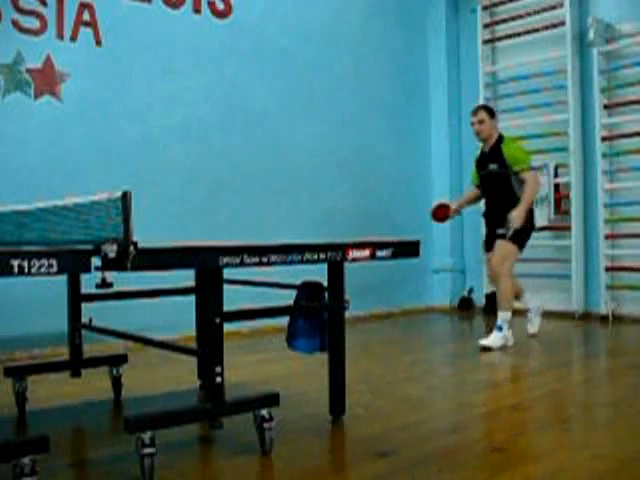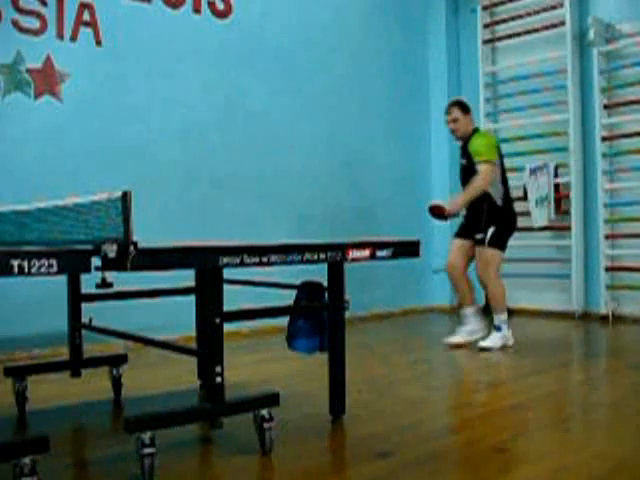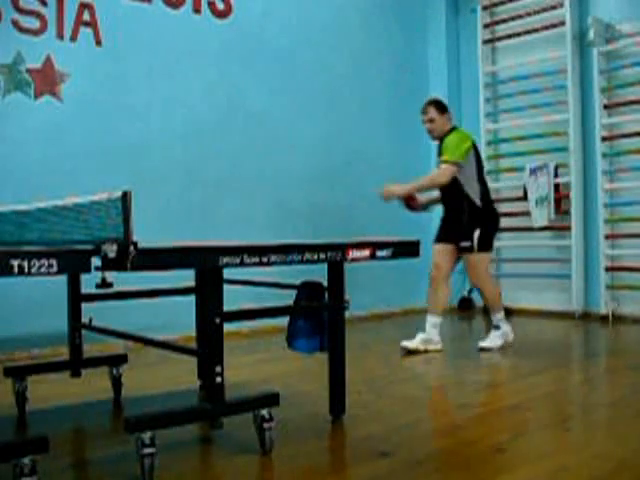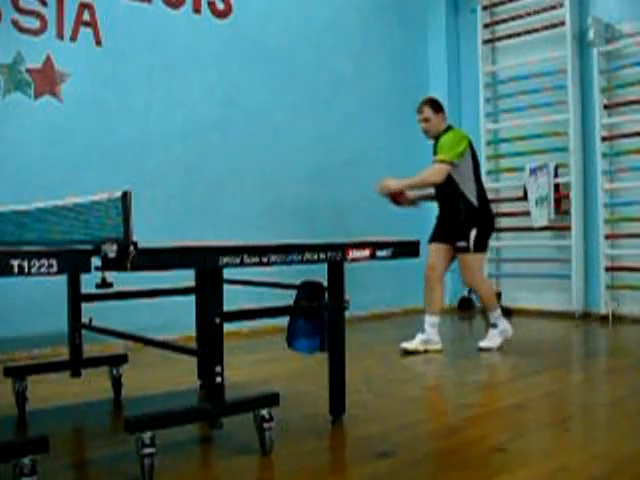
dt=0.3s
person 1, frame 1
left shoulder: (510, 148)
right shoulder: (480, 157)
left elbow: (532, 181)
left wrist: (521, 209)
right wrist: (457, 205)
left hip: (516, 220)
right hip: (494, 221)
left knee: (500, 270)
right knee: (497, 275)
left ankle: (502, 330)
right ankle: (532, 305)
person 1, frame 2
left shoulder: (482, 141)
right shoulder: (466, 147)
left elbow: (486, 176)
left wrist: (461, 199)
right wrist: (459, 205)
left hip: (495, 217)
right hip: (475, 217)
left knee: (486, 273)
right knee: (454, 266)
left ankle: (502, 330)
right ankle: (472, 323)
person 1, frame 3
left shoulder: (457, 139)
right shoulder: (447, 144)
left elbow: (443, 176)
left wrist: (406, 189)
right wrist: (430, 202)
left hip: (476, 218)
right hip: (454, 218)
left knee: (479, 277)
right knee: (437, 272)
left ankle: (501, 328)
right ankle: (431, 335)
person 1, frame 4
left shoulder: (453, 138)
right shoulder: (441, 144)
left elbow: (436, 176)
left wrist: (401, 184)
right wrist: (416, 196)
left hip: (471, 218)
right hip: (449, 218)
left knee: (472, 276)
right knee: (432, 271)
left ankle: (499, 325)
right ankle: (430, 335)
